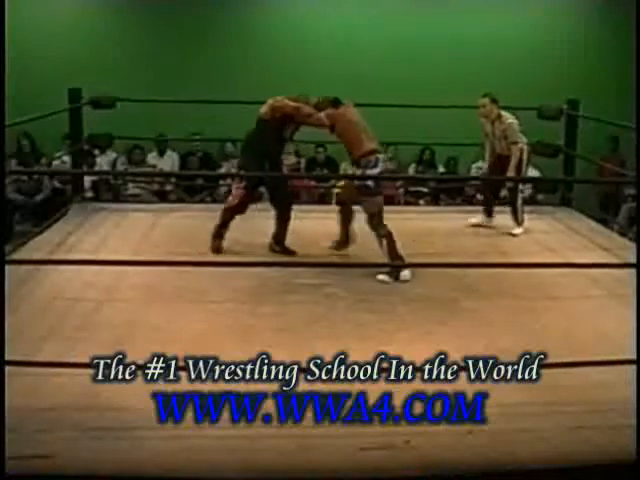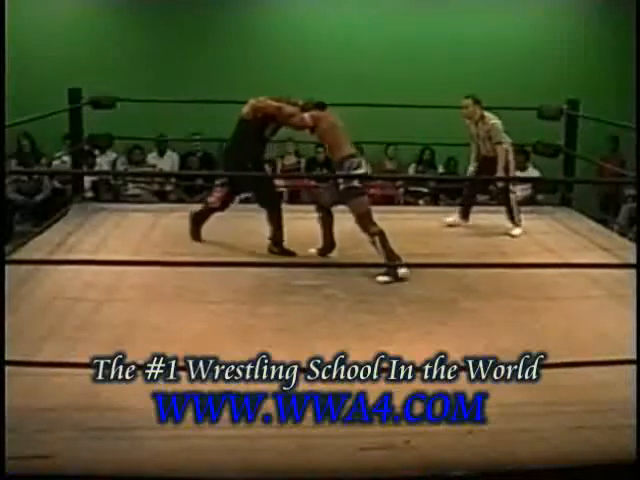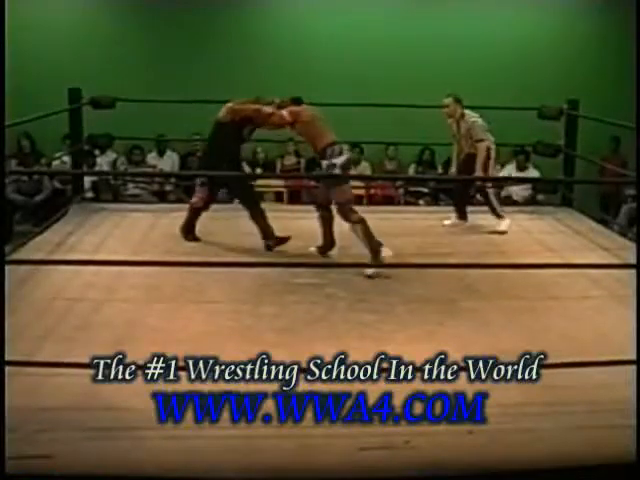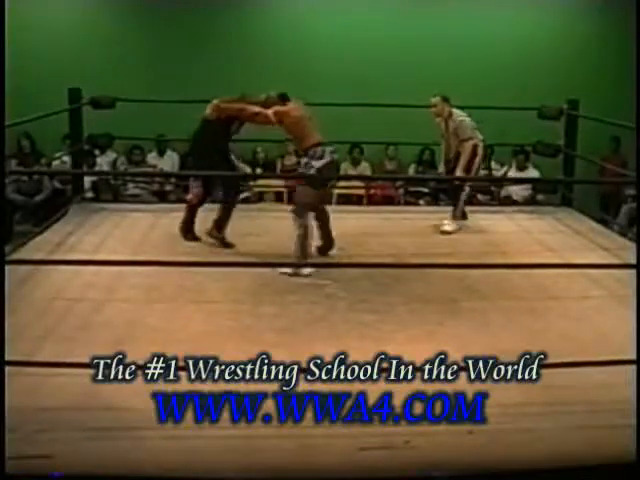
dt=0.2s
person 1, frame 1
left shoulder: (334, 114)
right shoulder: (348, 109)
left hip: (368, 166)
right hip: (371, 162)
left knee: (375, 220)
right knee: (343, 197)
left ankle: (399, 267)
right ankle: (345, 240)
person 1, frame 2
left shoulder: (316, 116)
right shoulder: (327, 116)
left hip: (350, 169)
right hip: (347, 168)
left knee: (365, 222)
right knee: (322, 202)
left ankle: (396, 265)
right ankle: (327, 247)
person 1, frame 3
left shoulder: (295, 112)
right shoulder: (306, 110)
left elbow: (274, 119)
left hip: (334, 158)
right hip: (335, 157)
left knee: (346, 210)
right knee: (321, 201)
left ankle: (377, 250)
right ankle: (327, 245)
person 1, frame 4
left shoulder: (283, 111)
right shoulder: (294, 104)
left elbow: (257, 115)
left hip: (316, 158)
right hip: (324, 156)
left knee: (300, 210)
right knee: (317, 205)
left ankle: (302, 262)
right ankle: (327, 244)
person 2, frame 1
left shoulder: (298, 115)
right shoulder: (275, 106)
left elbow: (317, 119)
right elbow: (299, 109)
left hip: (272, 161)
right hip: (252, 158)
left knee: (285, 201)
right knee: (239, 200)
left ankle: (277, 242)
right ankle: (218, 235)
person 2, frame 2
left shoulder: (278, 117)
right shoulder: (255, 107)
left elbow: (298, 122)
right elbow: (283, 110)
left hip: (254, 163)
right hip: (236, 161)
left knee: (273, 201)
right knee: (221, 199)
left ankle: (276, 244)
right ankle: (196, 220)
person 2, frame 3
left shoulder: (253, 116)
right shoulder: (231, 110)
right elbow: (257, 110)
left hip: (231, 161)
right hip: (212, 161)
left knee: (250, 198)
right knee: (203, 199)
left ankle: (269, 238)
right ankle: (187, 228)
person 2, frame 4
left shoulder: (241, 112)
right shoulder: (217, 108)
left elbow: (259, 116)
right elbow: (242, 109)
left hip: (220, 154)
right hip: (201, 155)
left knee: (233, 188)
right knee: (199, 194)
left ankle: (217, 230)
right ankle: (186, 227)
person 3, frame 1
left shoulder: (509, 122)
right shoulder: (485, 121)
left elbow: (516, 148)
left wrist: (511, 171)
right wrist: (487, 163)
left hip: (517, 154)
right hip: (500, 155)
left knee: (513, 189)
right knee: (488, 185)
left ankle: (519, 224)
right ankle: (486, 217)
person 3, frame 2
left shoulder: (492, 123)
right shoulder: (471, 122)
left elbow: (502, 148)
left wrist: (500, 171)
right wrist: (473, 165)
left hip: (502, 155)
right hip: (485, 156)
left knee: (505, 190)
right knee: (471, 185)
left ankle: (517, 225)
right ankle: (462, 217)
person 3, frame 3
left shoulder: (473, 121)
right shoulder: (452, 121)
left elbow: (482, 146)
right elbow: (457, 143)
left wrist: (479, 170)
right wrist: (454, 165)
left hip: (486, 152)
right hip: (470, 154)
left knee: (482, 186)
right knee: (458, 185)
left ankle: (502, 218)
right ankle: (460, 217)
person 3, frame 4
left shoulder: (460, 120)
right shoulder: (441, 120)
left elbow: (468, 145)
right elbow: (445, 142)
left wrist: (461, 168)
right wrist: (444, 164)
left hip: (474, 149)
right hip: (459, 151)
left knee: (462, 184)
right knee: (453, 184)
left ankle: (454, 221)
right ankle: (460, 216)
